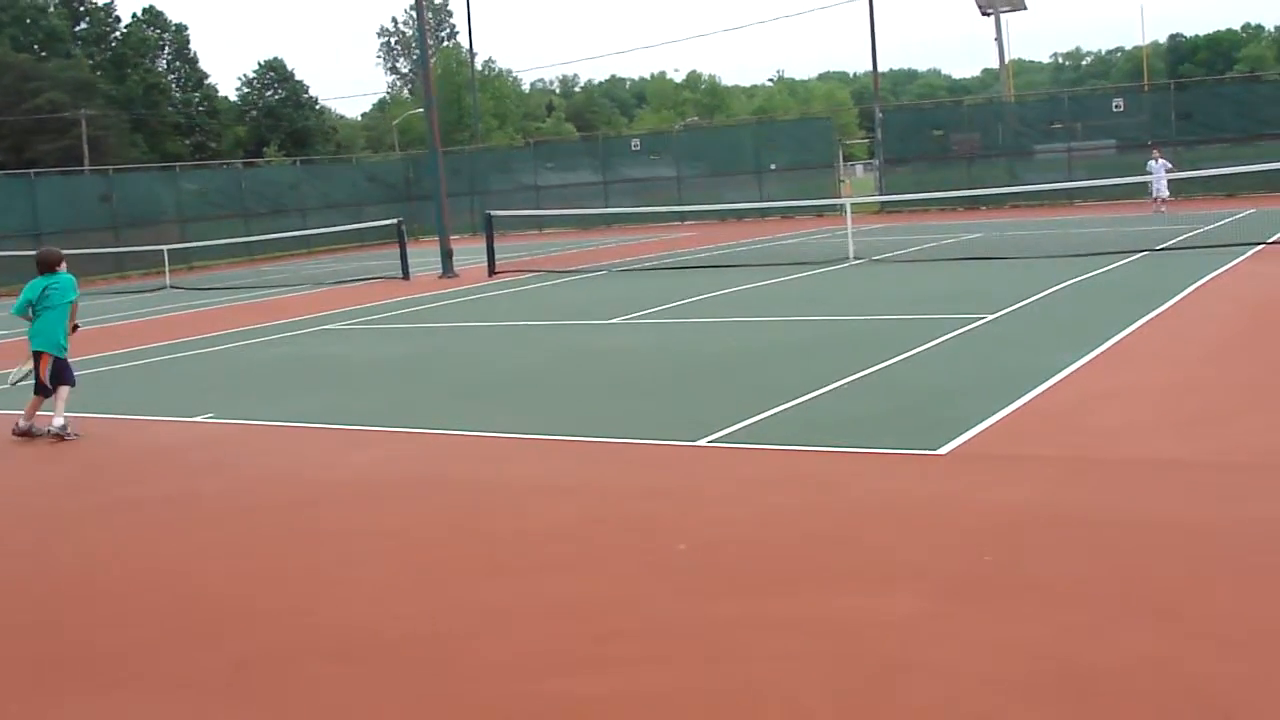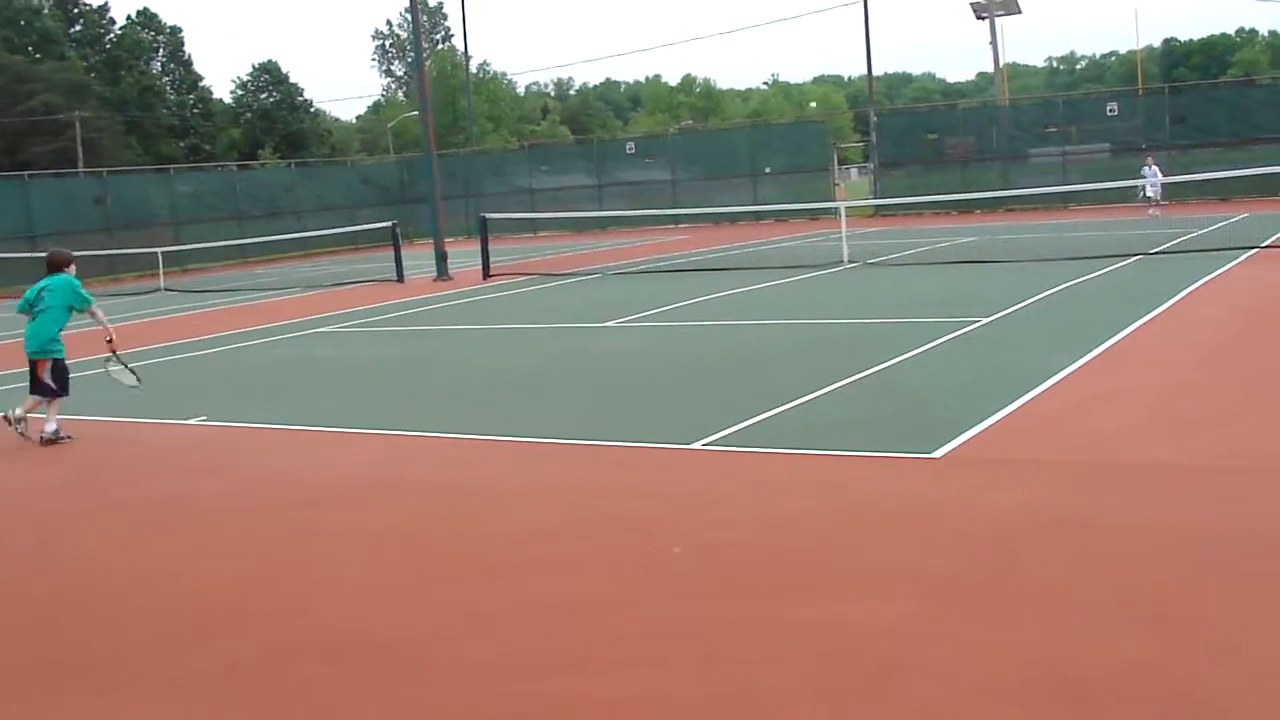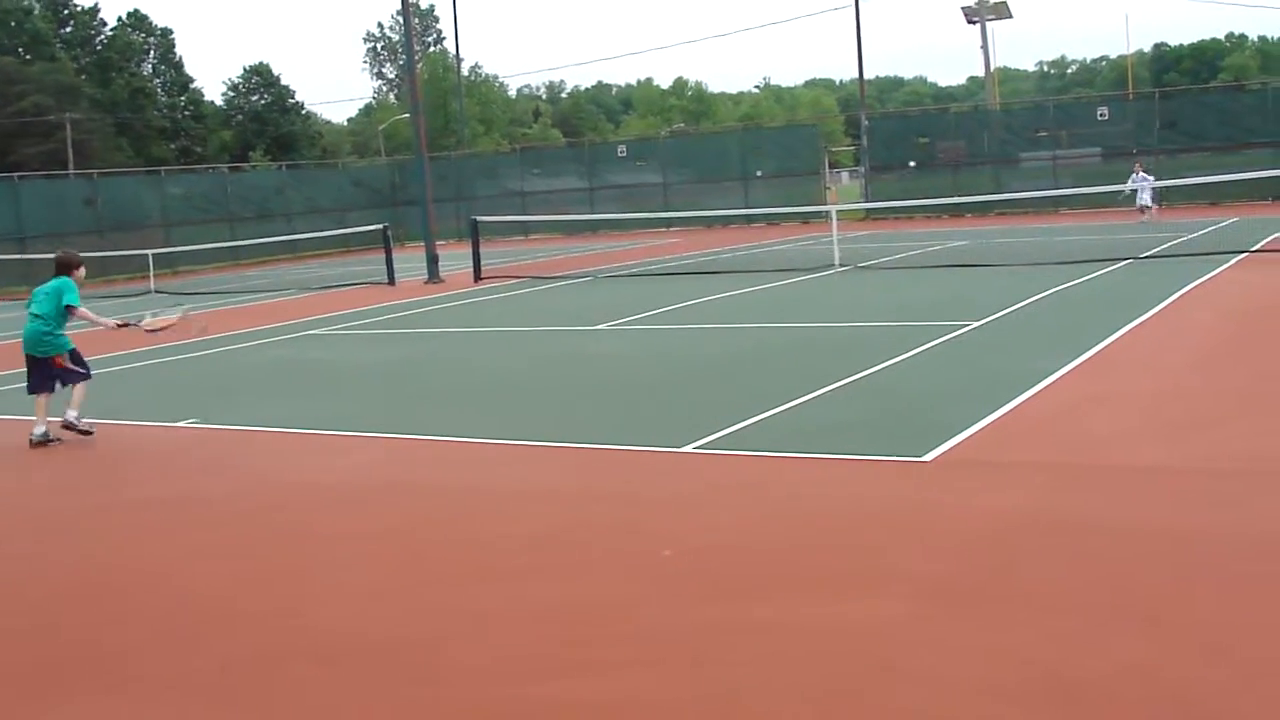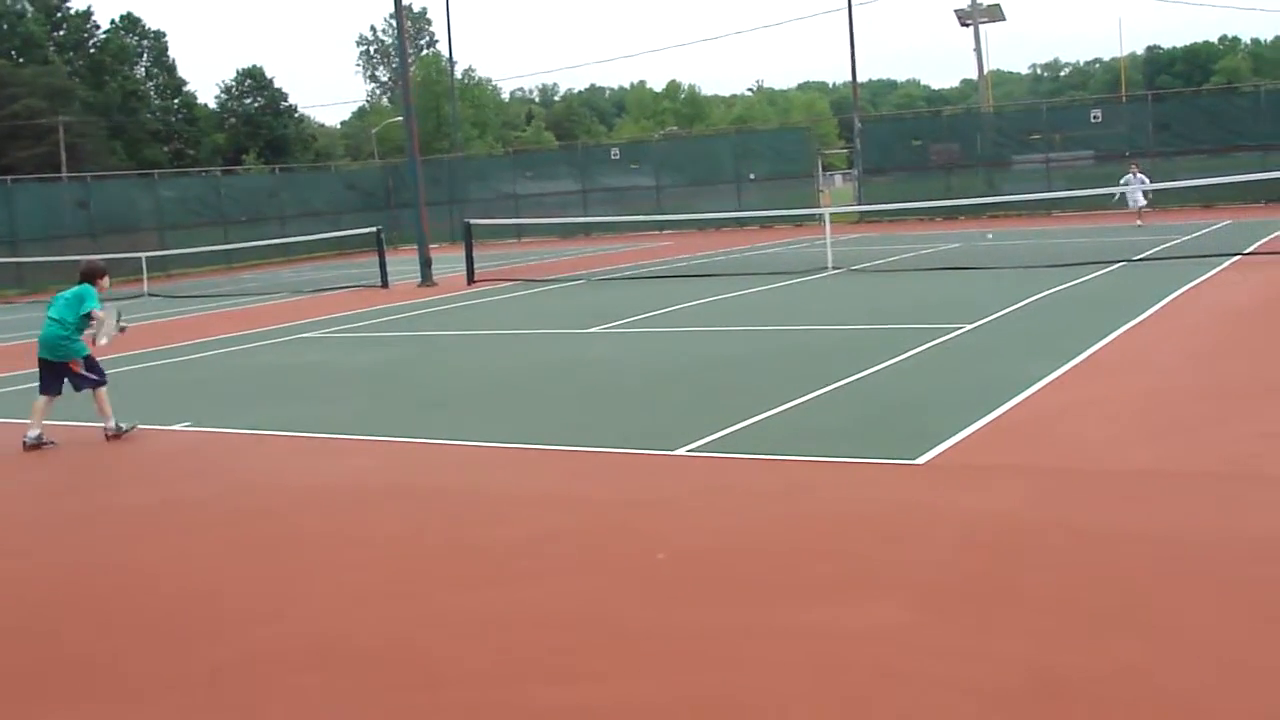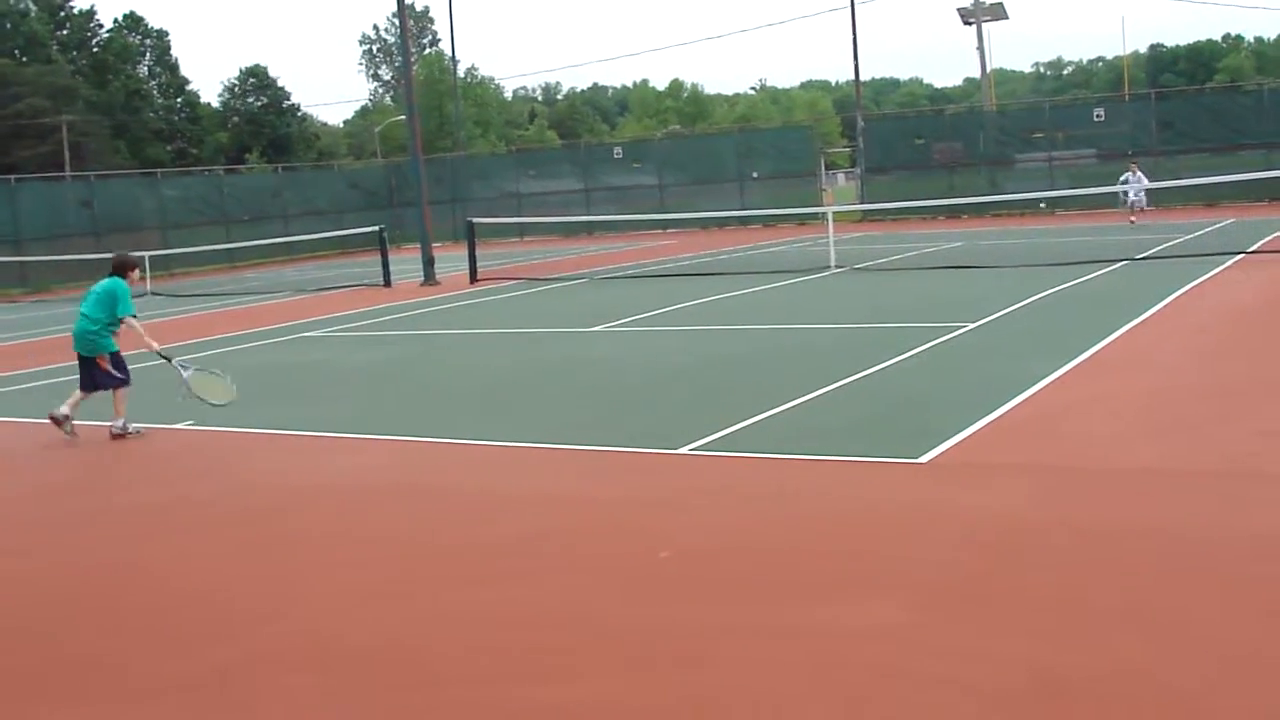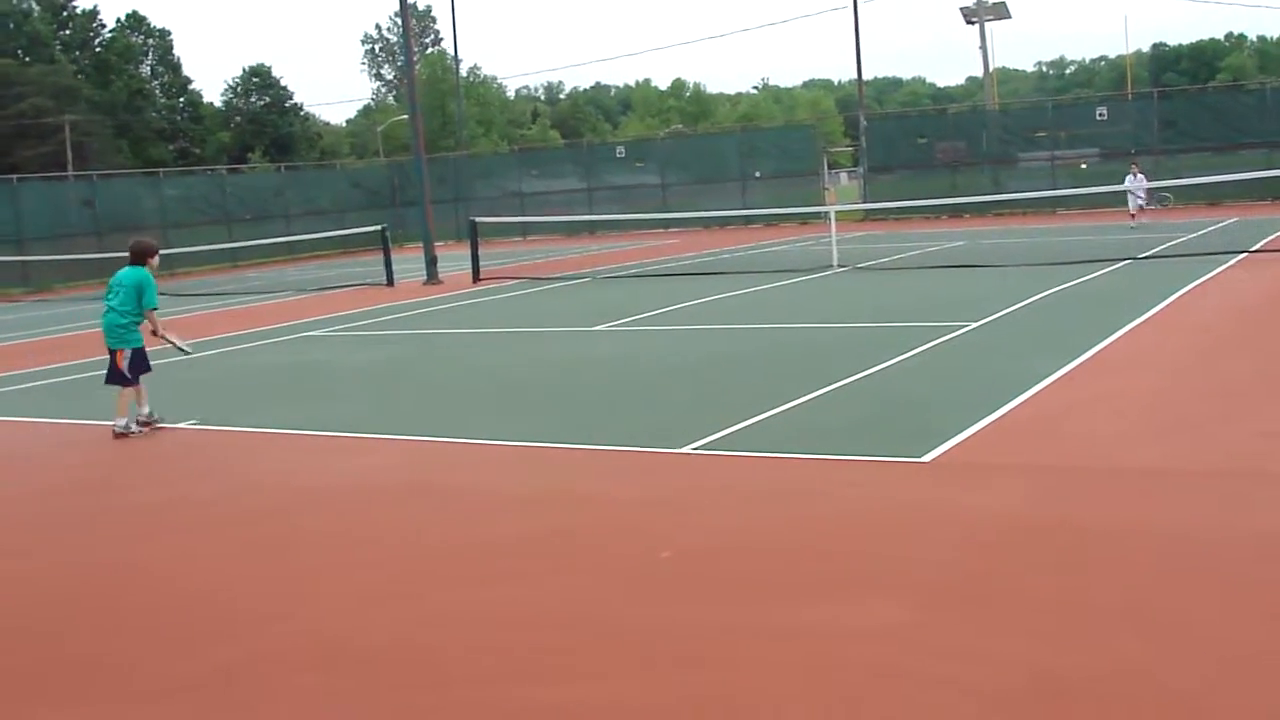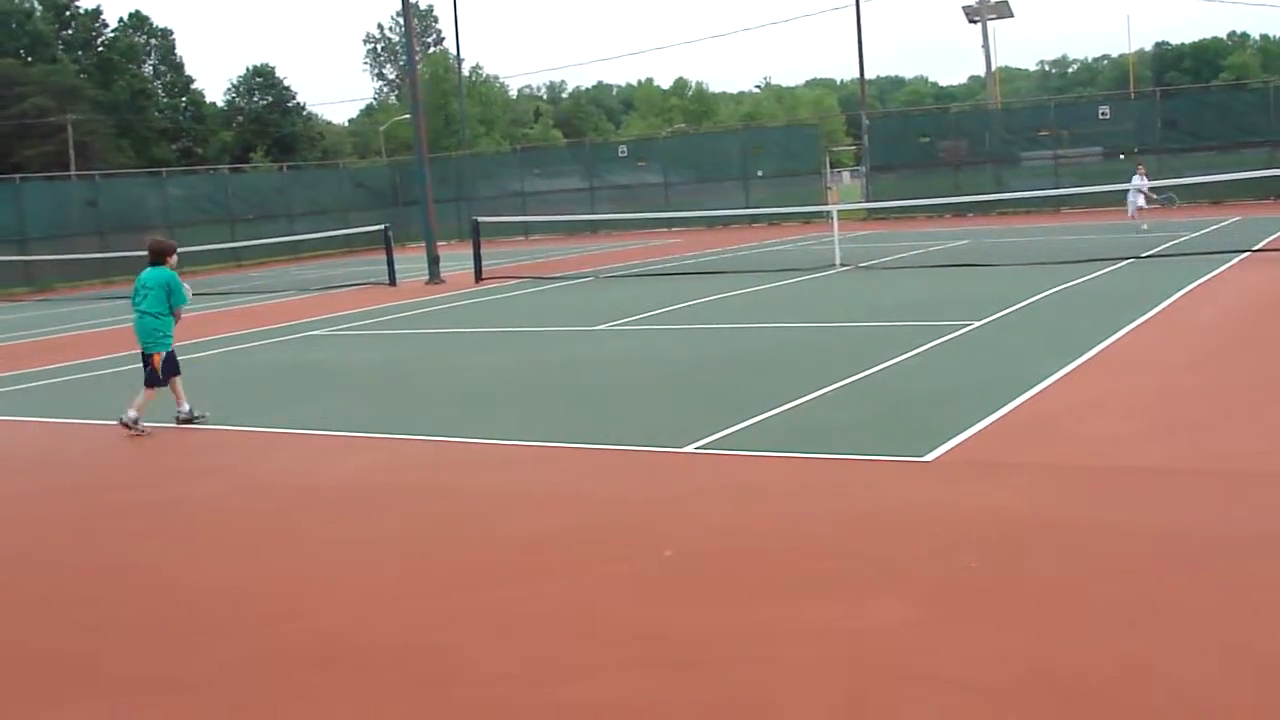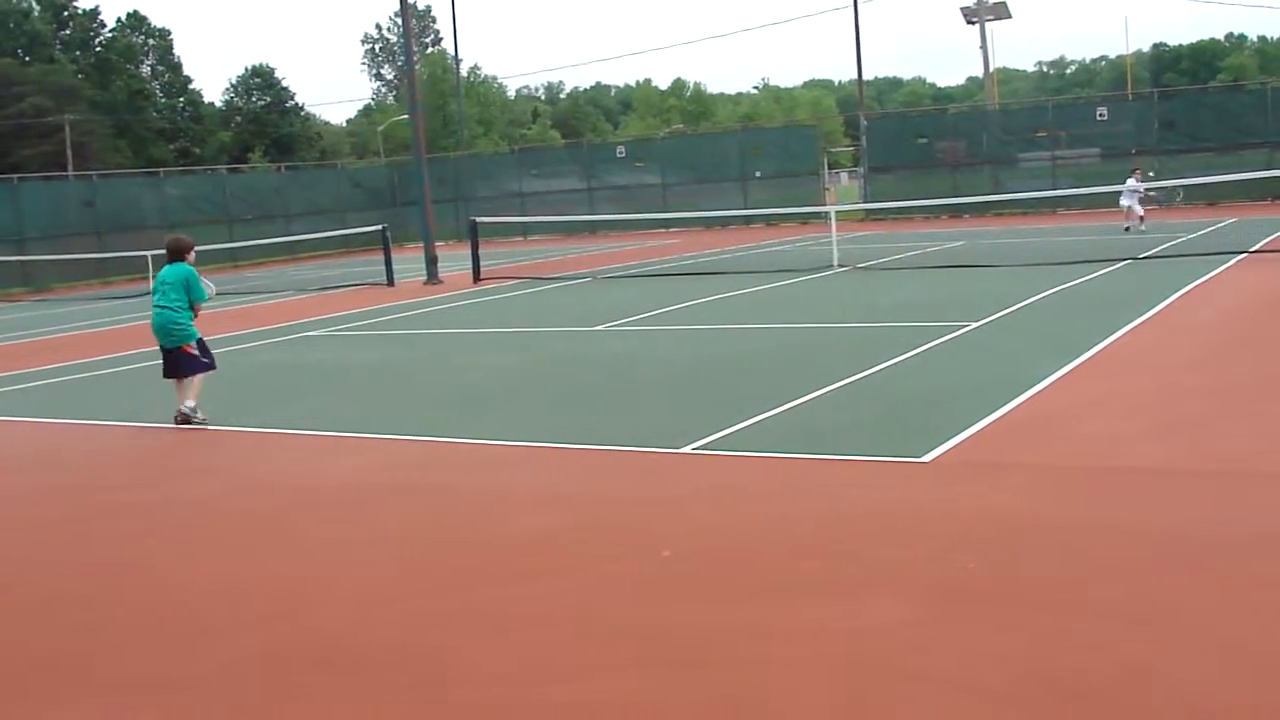
dt=0.2s
person 1, frame 1
left shoulder: (34, 284)
right shoulder: (68, 280)
left elbow: (20, 311)
right elbow: (73, 304)
left wrist: (37, 320)
right wrist: (72, 322)
left hip: (42, 338)
right hip: (50, 341)
left knee: (66, 380)
right knee: (46, 386)
left ankle: (58, 425)
right ankle: (24, 425)
person 1, frame 2
left shoulder: (40, 284)
right shoulder: (69, 283)
left elbow: (22, 308)
right elbow: (90, 308)
right wrist: (107, 327)
left hip: (34, 340)
right hip: (46, 341)
left knee: (54, 387)
right knee: (53, 388)
left ankle: (50, 430)
right ankle: (17, 415)
person 1, frame 3
left shoulder: (47, 286)
right shoulder: (67, 284)
left elbow: (32, 306)
right elbow: (75, 309)
right wrist: (103, 321)
left hip: (31, 338)
right hip: (49, 337)
left knee: (42, 386)
right knee: (82, 375)
left ankle: (39, 432)
right ankle: (72, 416)
person 1, frame 4
left shoulder: (72, 291)
right shoulder: (89, 292)
right elbow: (95, 312)
left hip: (47, 341)
right hip: (66, 342)
left knee: (49, 391)
right knee: (98, 380)
left ankle: (33, 435)
right ankle: (111, 427)
person 1, frame 5
left shoulder: (104, 284)
right shoulder: (121, 288)
left elbow: (93, 311)
right elbow: (127, 318)
right wrist: (147, 339)
left hip: (82, 334)
right hip: (97, 337)
left knee: (91, 383)
right knee: (121, 379)
left ankle: (63, 412)
right ankle: (119, 426)
person 1, frame 6
left shoulder: (122, 272)
right shoulder: (145, 277)
left elbow: (112, 301)
right elbow: (149, 310)
right wrist: (157, 328)
left hip: (113, 326)
right hip: (124, 330)
left knee: (139, 369)
right knee: (129, 378)
left ankle: (144, 414)
right ankle: (122, 425)
person 1, frame 7
left shoulder: (143, 275)
right shoulder: (170, 276)
left elbow: (136, 303)
right elbow: (177, 309)
right wrist: (175, 318)
left hip: (144, 328)
right hip: (158, 331)
left knee: (169, 372)
right knee: (156, 380)
left ankle: (184, 411)
right ankle: (131, 417)
person 1, frame 8
left shoulder: (163, 272)
right shoulder: (187, 272)
left elbow: (158, 300)
right elbow: (197, 305)
right wrist: (193, 313)
left hip: (159, 323)
right hip: (179, 325)
left knee: (179, 370)
right knee: (203, 364)
left ankle: (184, 412)
right ankle: (189, 406)
